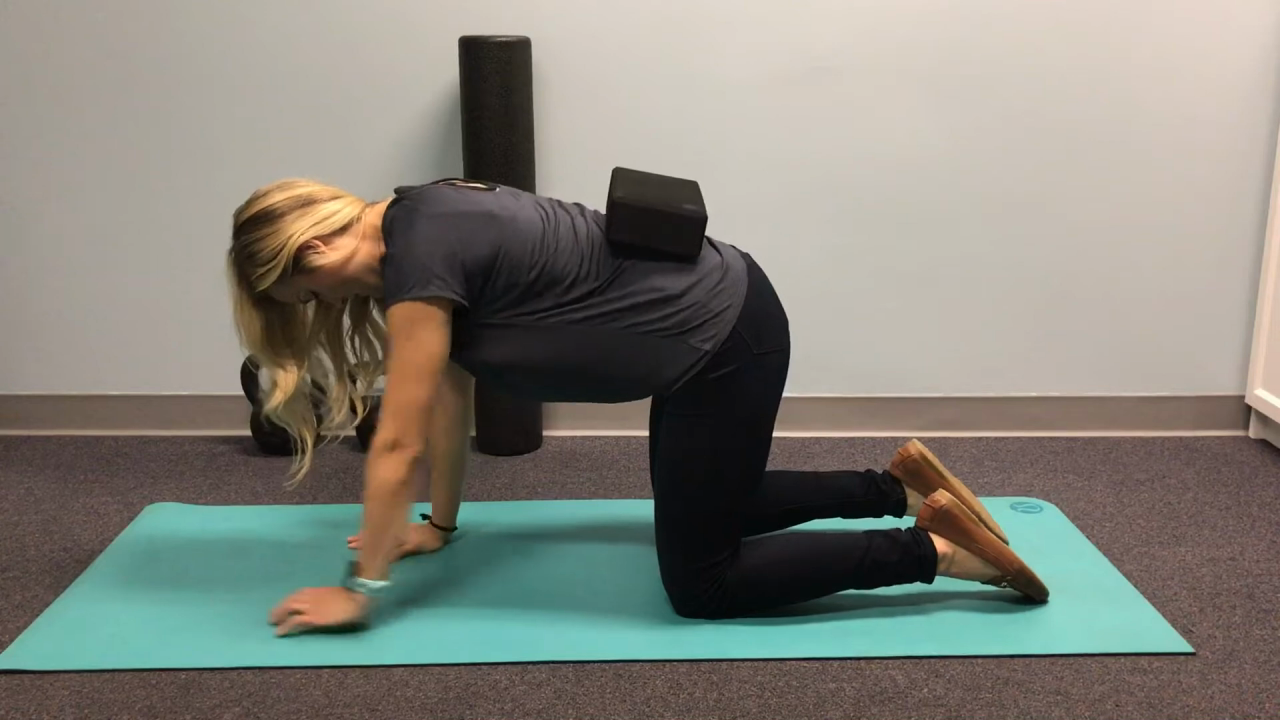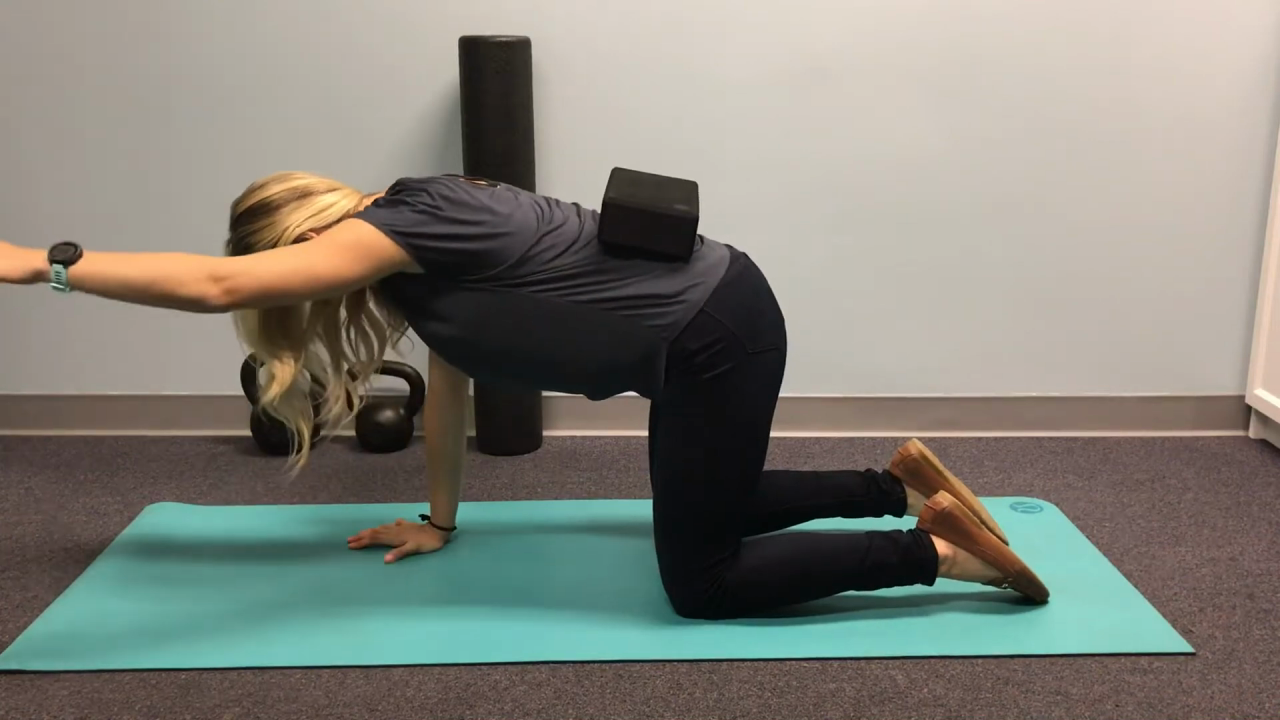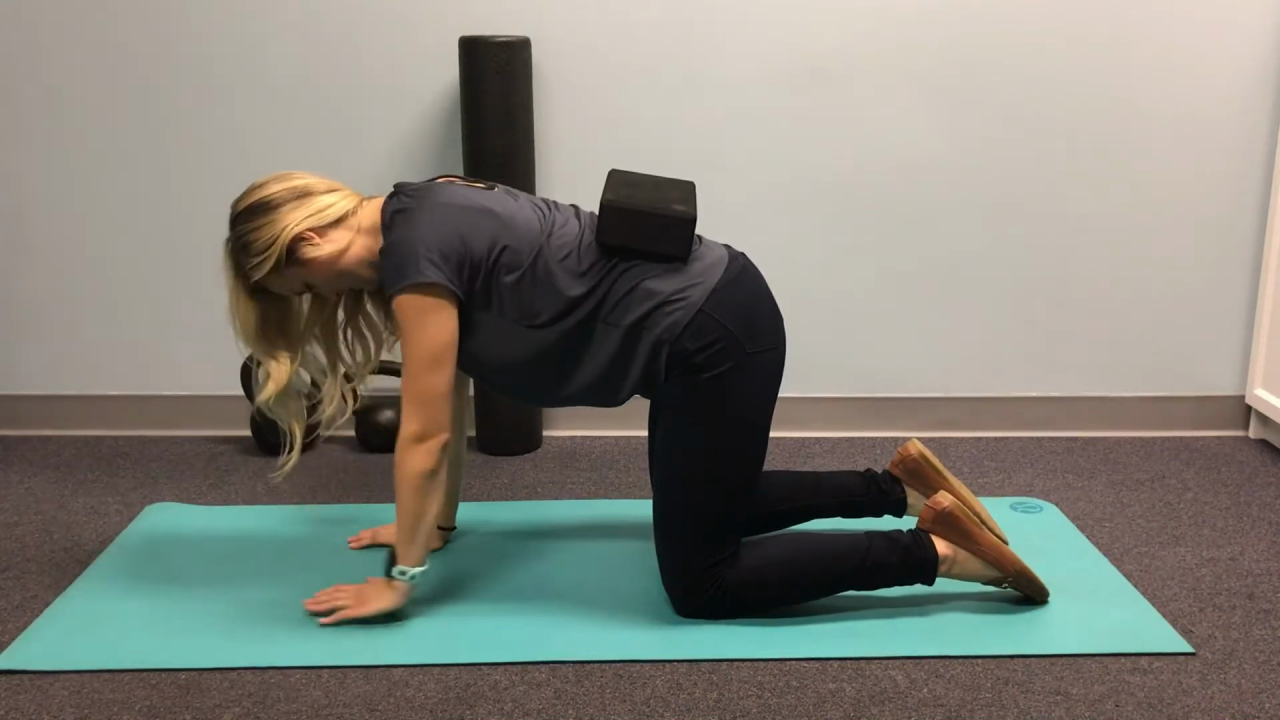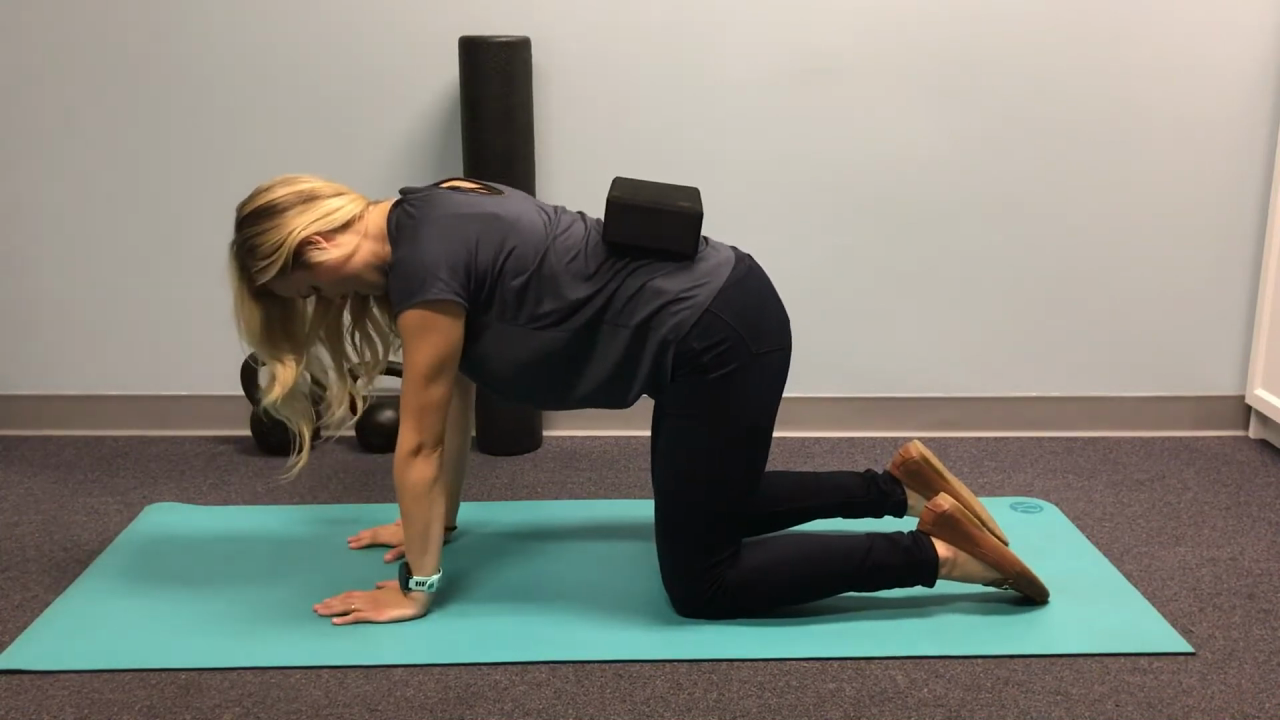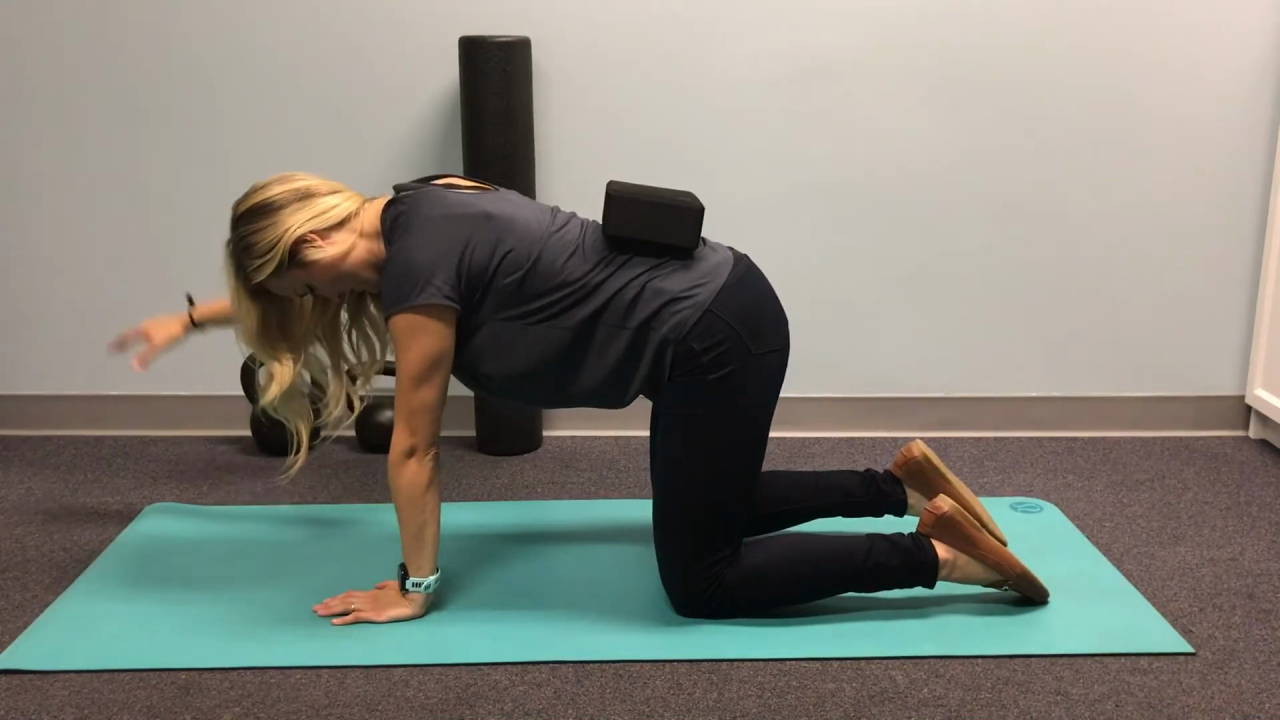
dt=1s
person 1, frame 1
left shoulder: (419, 261)
right shoulder: (426, 225)
left elbow: (399, 445)
right elbow: (451, 392)
left wrist: (358, 588)
right wrist: (437, 524)
left hip: (722, 345)
right hip: (721, 320)
left knee: (702, 580)
right knee: (712, 506)
left ankle: (935, 549)
right ankle: (899, 484)
person 1, frame 2
left shoulder: (404, 229)
right shoulder: (421, 234)
left elbow: (218, 283)
right elbow: (448, 380)
right wrist: (438, 519)
left hip: (716, 337)
right hip: (711, 320)
left knee: (701, 578)
right knee: (711, 507)
left ankle: (937, 550)
right ankle: (901, 486)
person 1, frame 3
left shoulder: (415, 254)
right shoulder: (419, 214)
left elbow: (427, 433)
right elbow: (449, 395)
left wrist: (402, 577)
right wrist: (435, 522)
left hip: (712, 337)
right hip: (714, 312)
left knee: (701, 580)
right knee: (714, 505)
left ankle: (936, 549)
right ankle: (899, 483)
person 1, frame 4
left shoulder: (423, 263)
right shoulder: (428, 217)
left elbow: (420, 440)
right elbow: (453, 401)
left wrist: (417, 584)
right wrist: (437, 521)
left hip: (718, 338)
right hip: (723, 310)
left knee: (701, 580)
right knee: (713, 506)
left ankle: (941, 552)
right ankle: (899, 486)
person 1, frame 5
left shoulder: (414, 264)
right shoulder: (414, 213)
left elbow: (414, 447)
right elbow: (292, 262)
left wrist: (414, 586)
right wrist: (188, 319)
left hip: (714, 343)
right hip: (722, 310)
left knee: (700, 579)
right knee: (711, 508)
left ankle: (934, 553)
right ankle: (901, 483)
